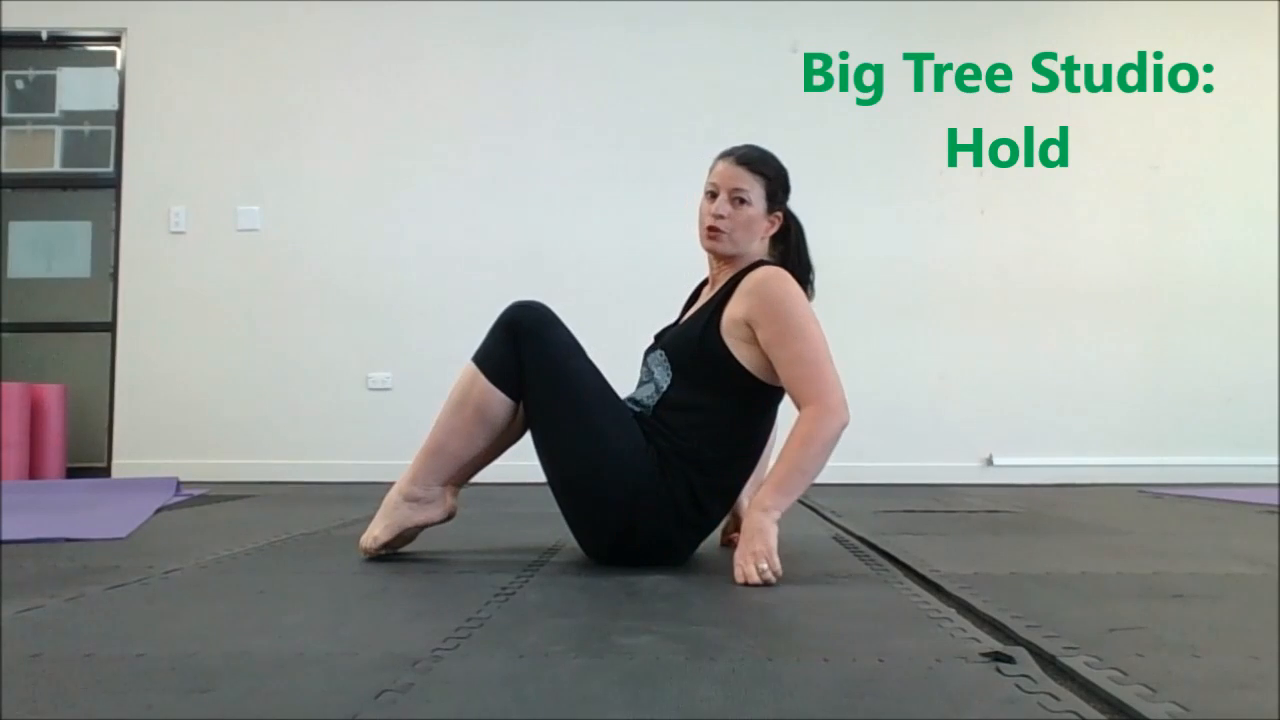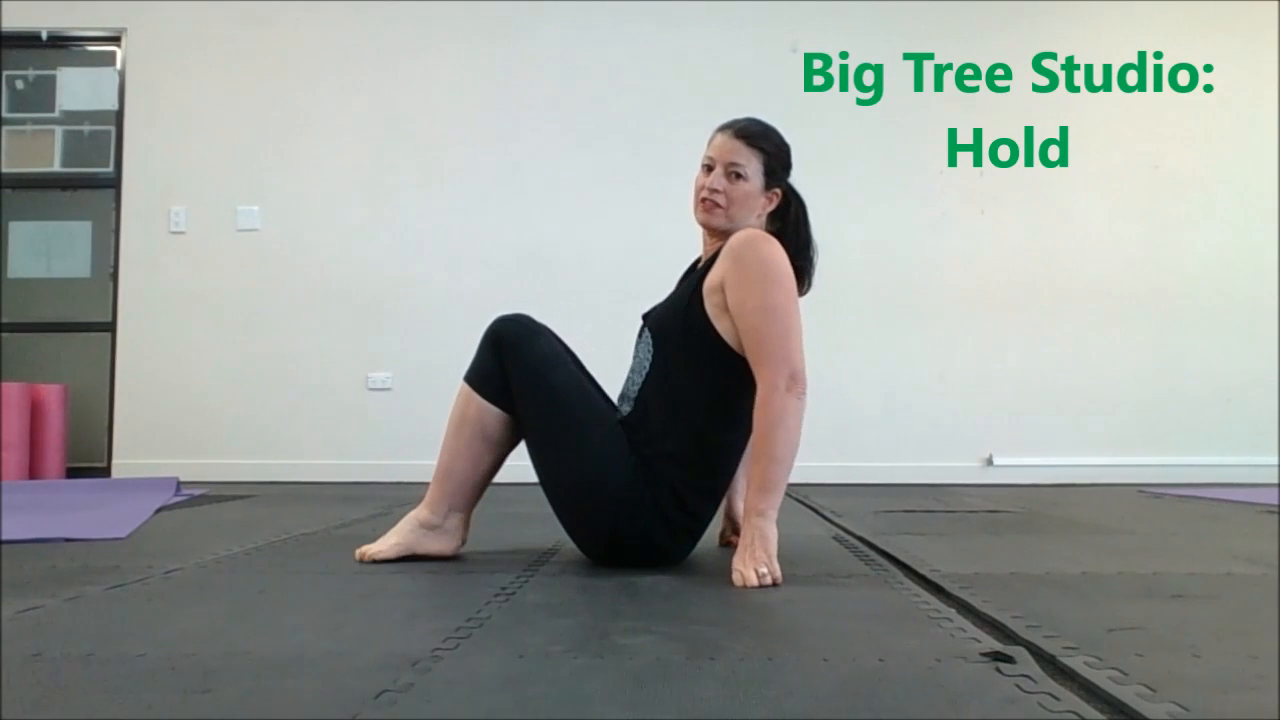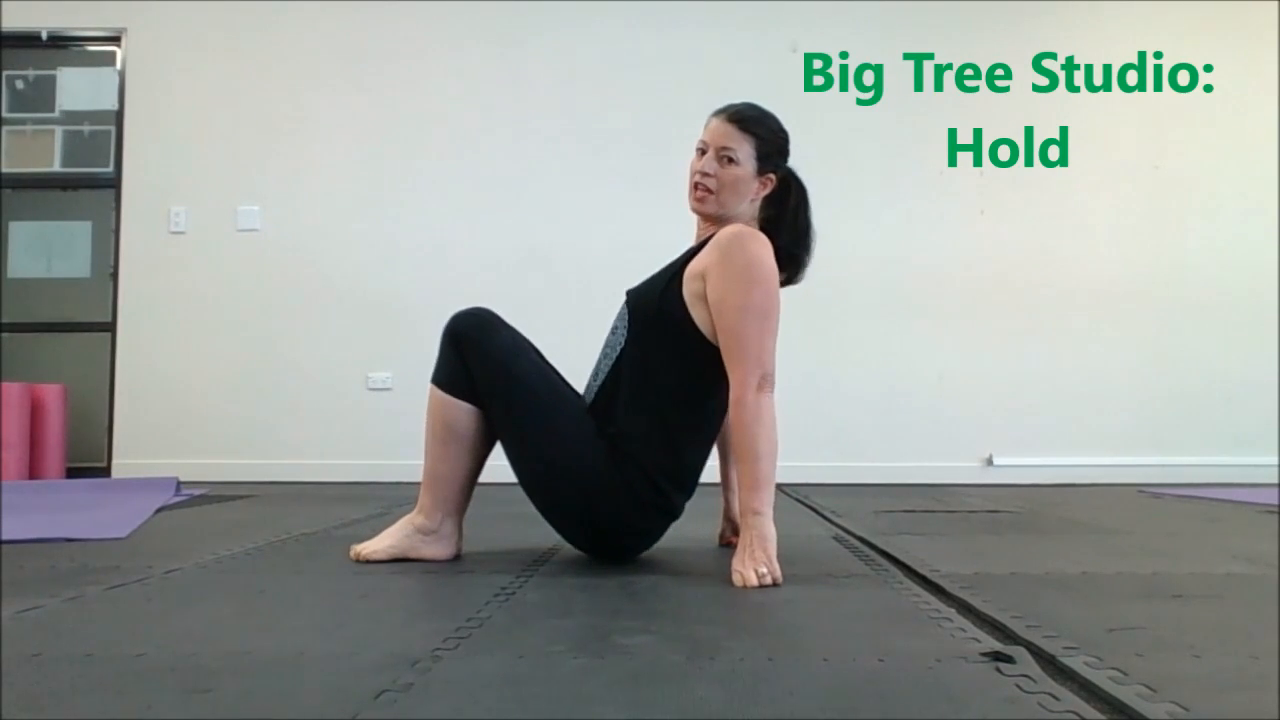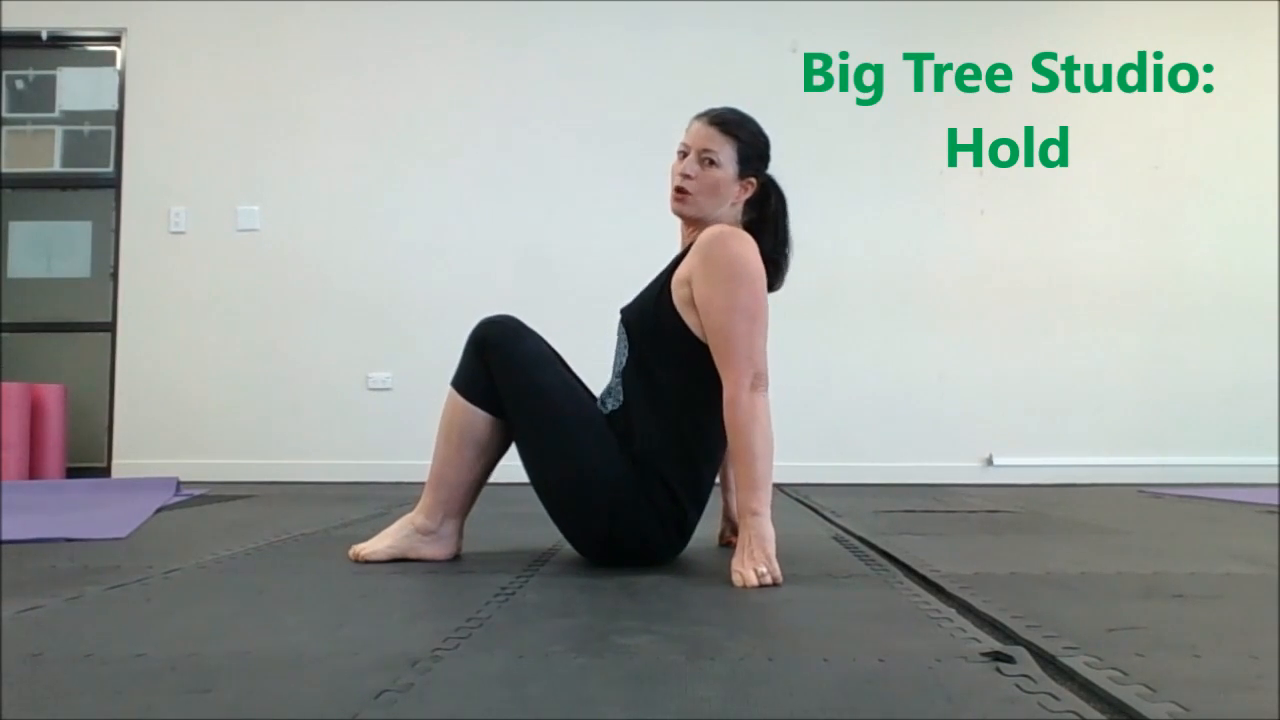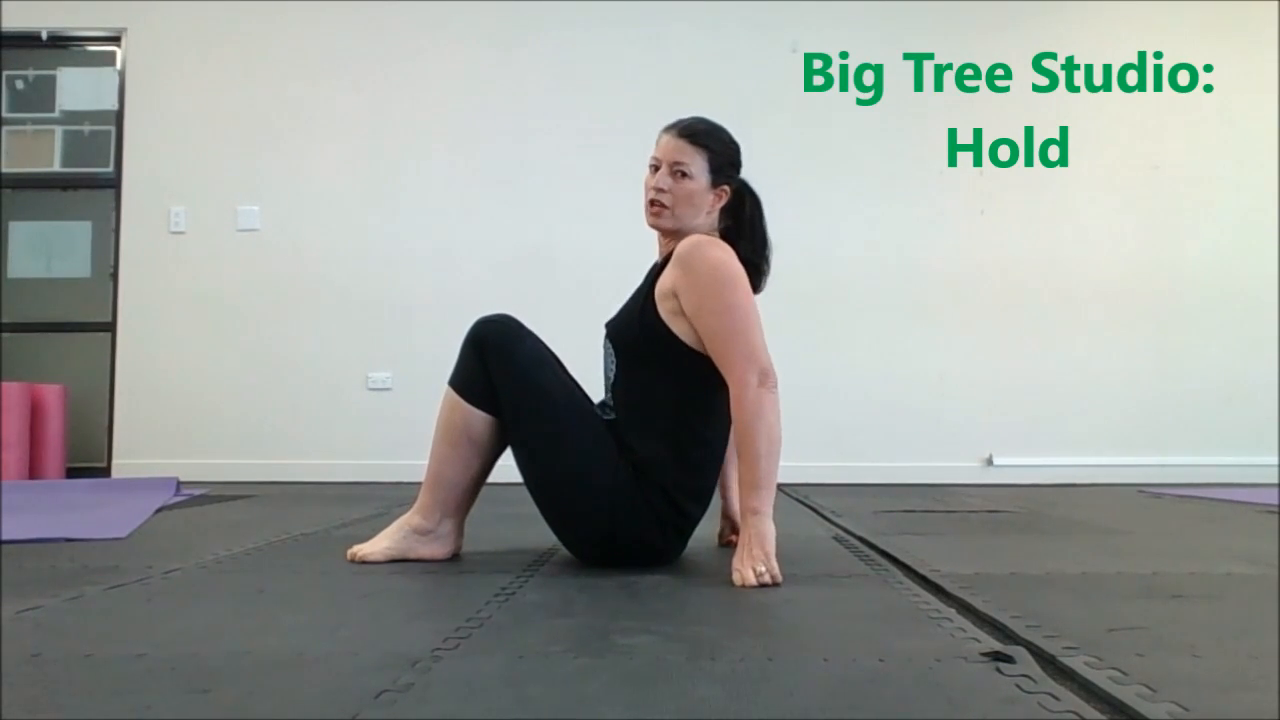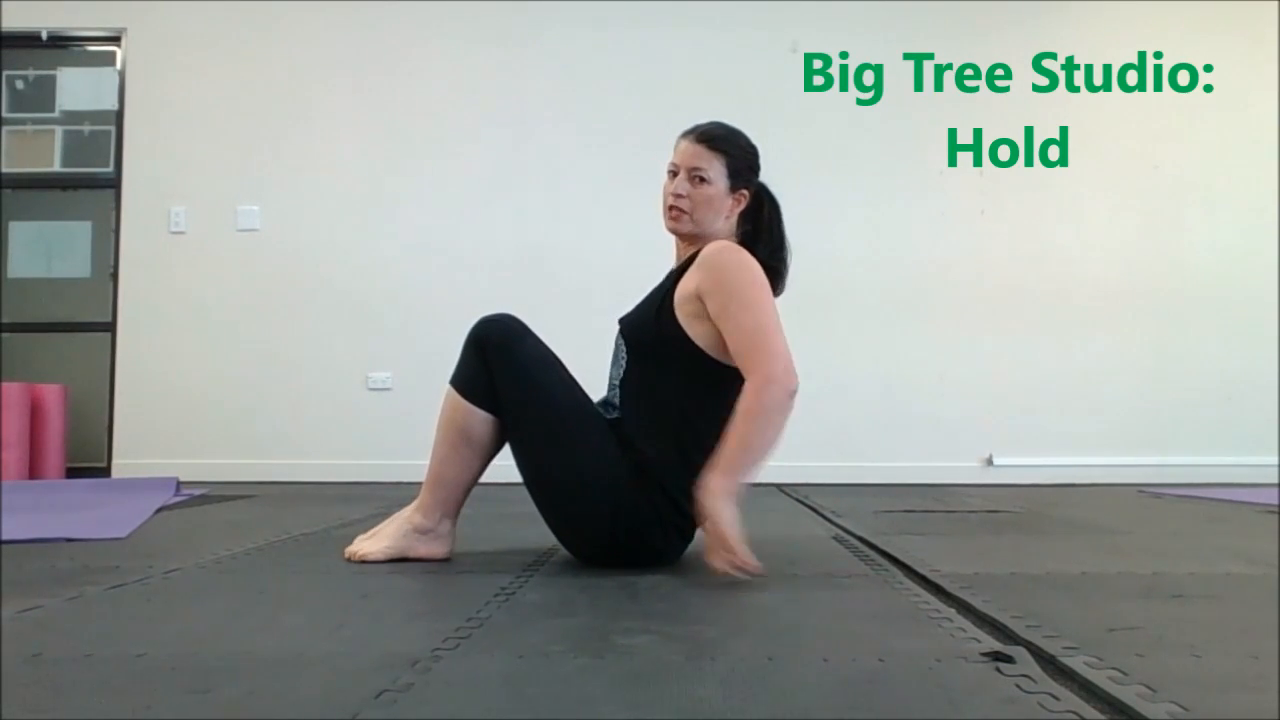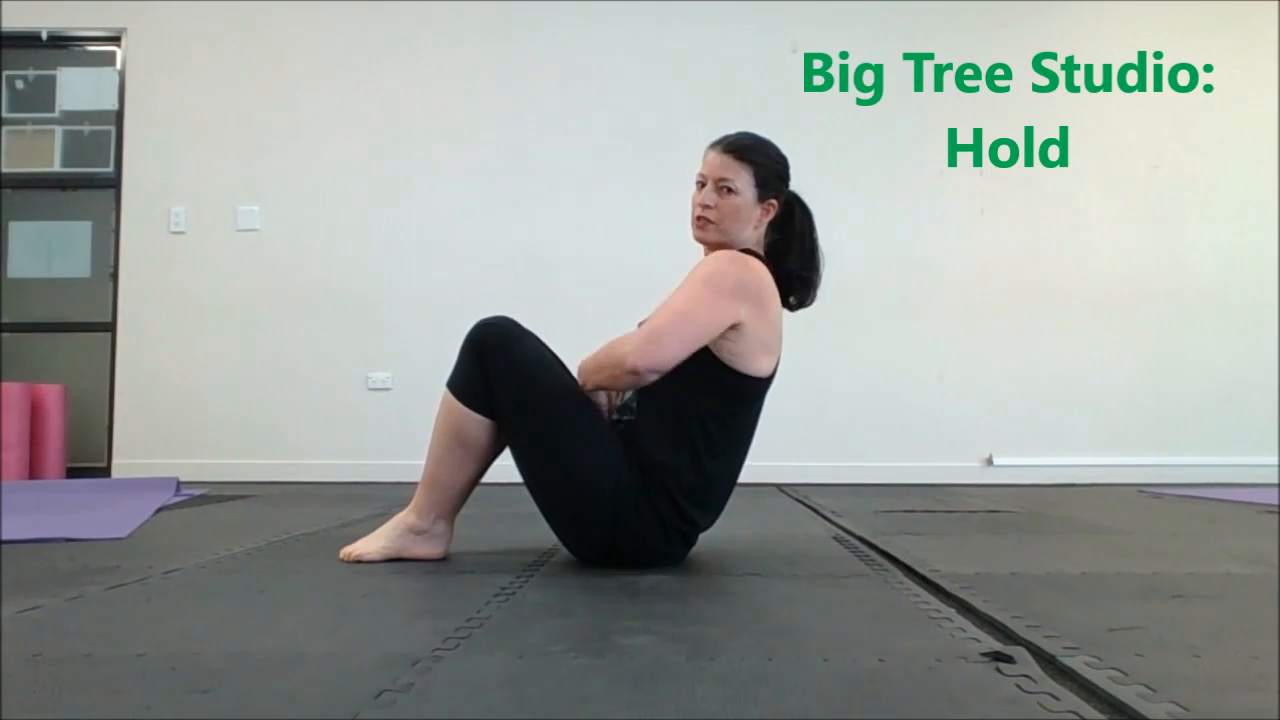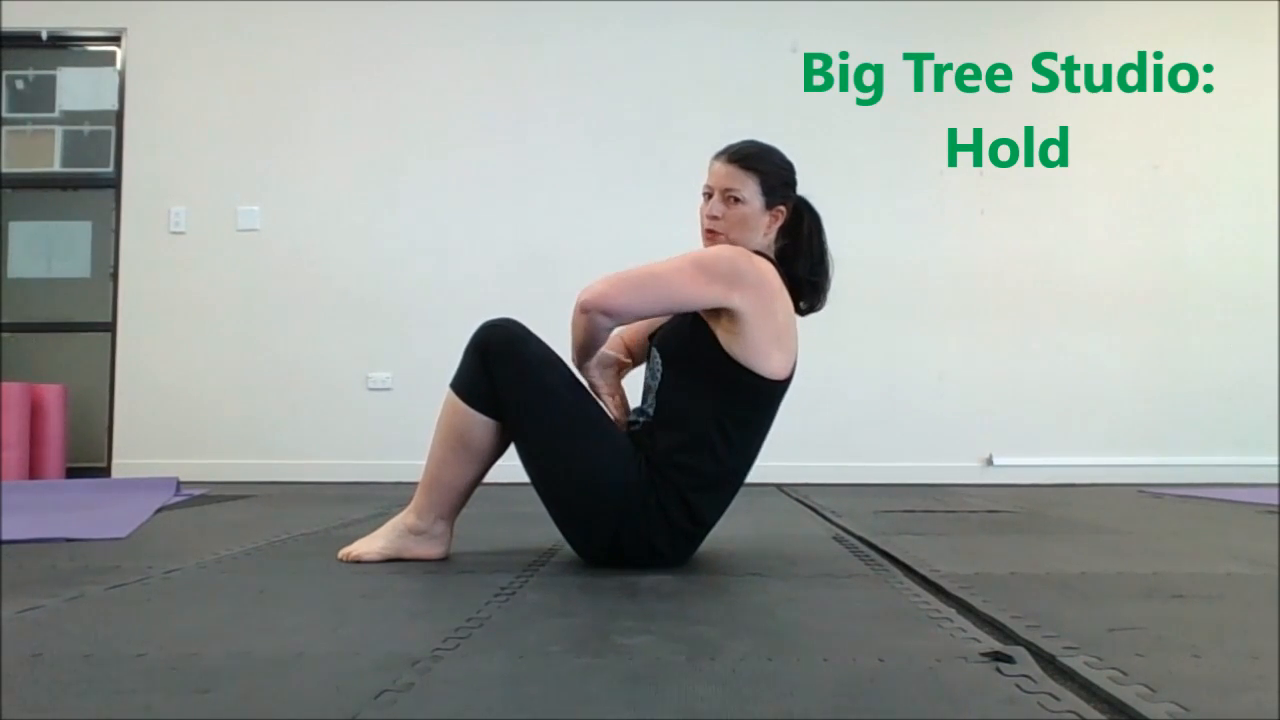
dt=0.5s
person 1, frame 1
left shoulder: (768, 289)
right shoulder: (712, 292)
left elbow: (827, 409)
right elbow: (741, 404)
left wrist: (763, 515)
right wrist: (739, 500)
left hip: (648, 513)
right hip: (639, 504)
left knee: (526, 327)
right knee: (532, 351)
left ankle: (419, 494)
right ankle: (434, 488)
person 1, frame 2
left shoulder: (754, 253)
right shoulder: (711, 266)
left elbow: (785, 385)
right elbow: (727, 391)
left wrist: (761, 523)
right wrist: (735, 504)
left hip: (644, 516)
right hip: (642, 507)
left knee: (513, 343)
right knee: (520, 343)
left ankle: (438, 521)
right ankle: (444, 517)
person 1, frame 3
left shoulder: (741, 250)
right shoulder: (712, 255)
left elbow: (753, 386)
right elbow: (721, 393)
left wrist: (759, 524)
right wrist: (732, 507)
left hip: (615, 501)
left knee: (472, 334)
right knee: (481, 339)
left ankle: (432, 528)
right ankle: (437, 524)
person 1, frame 4
left shoulder: (725, 248)
right shoulder: (701, 257)
left elbow: (748, 387)
right elbow: (712, 395)
left wrist: (755, 525)
right wrist: (733, 509)
left hip: (635, 513)
right hip: (637, 506)
left knee: (499, 343)
right knee: (503, 346)
left ankle: (432, 528)
right ankle: (438, 524)
person 1, frame 5
left shoulder: (702, 259)
right shoulder: (678, 266)
left elbow: (755, 384)
right elbow: (710, 397)
left wrist: (758, 523)
right wrist: (732, 508)
left hip: (633, 517)
right hip: (634, 509)
left knee: (495, 342)
right knee: (499, 347)
left ankle: (430, 527)
right ankle: (438, 522)
person 1, frame 6
left shoulder: (725, 265)
right shoulder: (694, 271)
left elbow: (776, 382)
right elbow: (721, 391)
left wrist: (716, 492)
right wrist: (715, 491)
left hip: (632, 514)
right hip: (635, 506)
left knee: (497, 341)
right knee: (502, 353)
left ankle: (428, 525)
right ankle: (431, 517)
person 1, frame 7
left shoulder: (738, 274)
right shoulder: (725, 282)
left elbow: (637, 356)
right elbow: (650, 364)
left wrist: (589, 378)
right wrist: (601, 383)
left hip: (637, 518)
right hip: (643, 511)
left knee: (495, 345)
right knee: (506, 358)
left ankle: (424, 526)
right ankle: (430, 520)
person 1, frame 8
left shoulder: (741, 272)
right shoulder: (725, 293)
left elbow: (598, 301)
right elbow: (624, 344)
left wrist: (587, 361)
right wrist: (601, 364)
left hip: (644, 517)
right hip: (651, 512)
left knee: (500, 347)
right knee: (509, 362)
left ankle: (424, 527)
right ankle: (429, 522)
